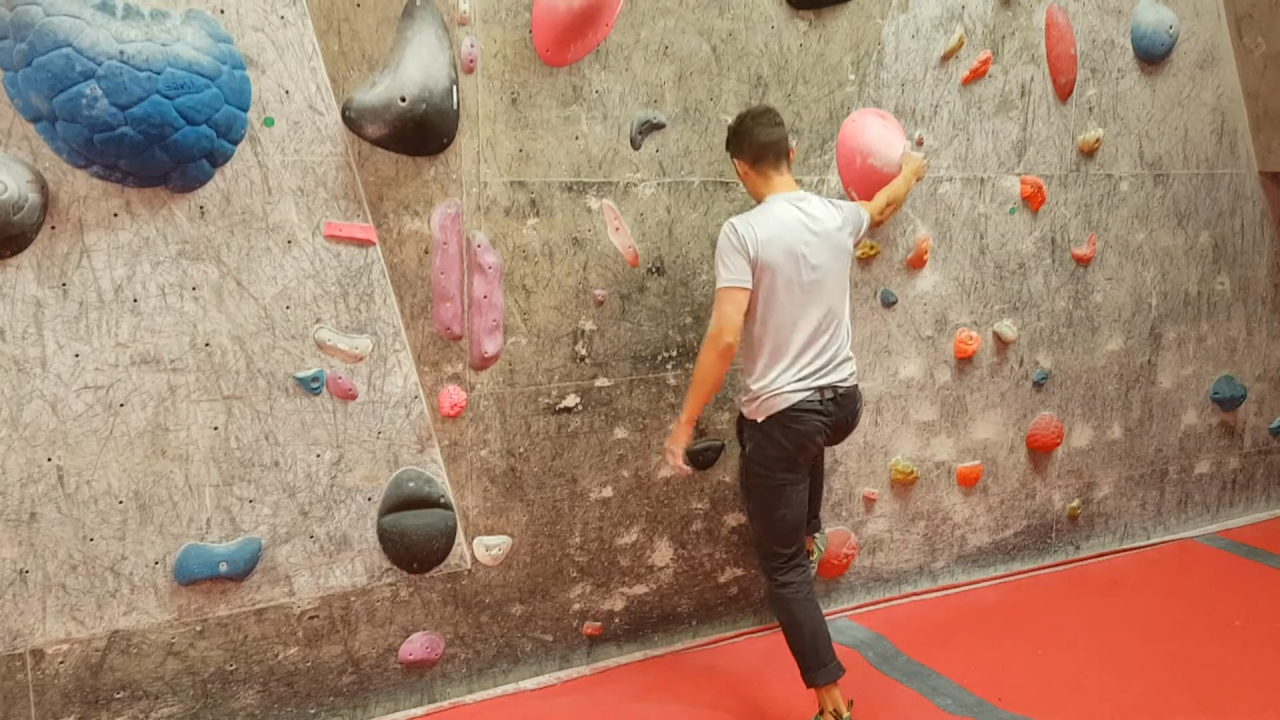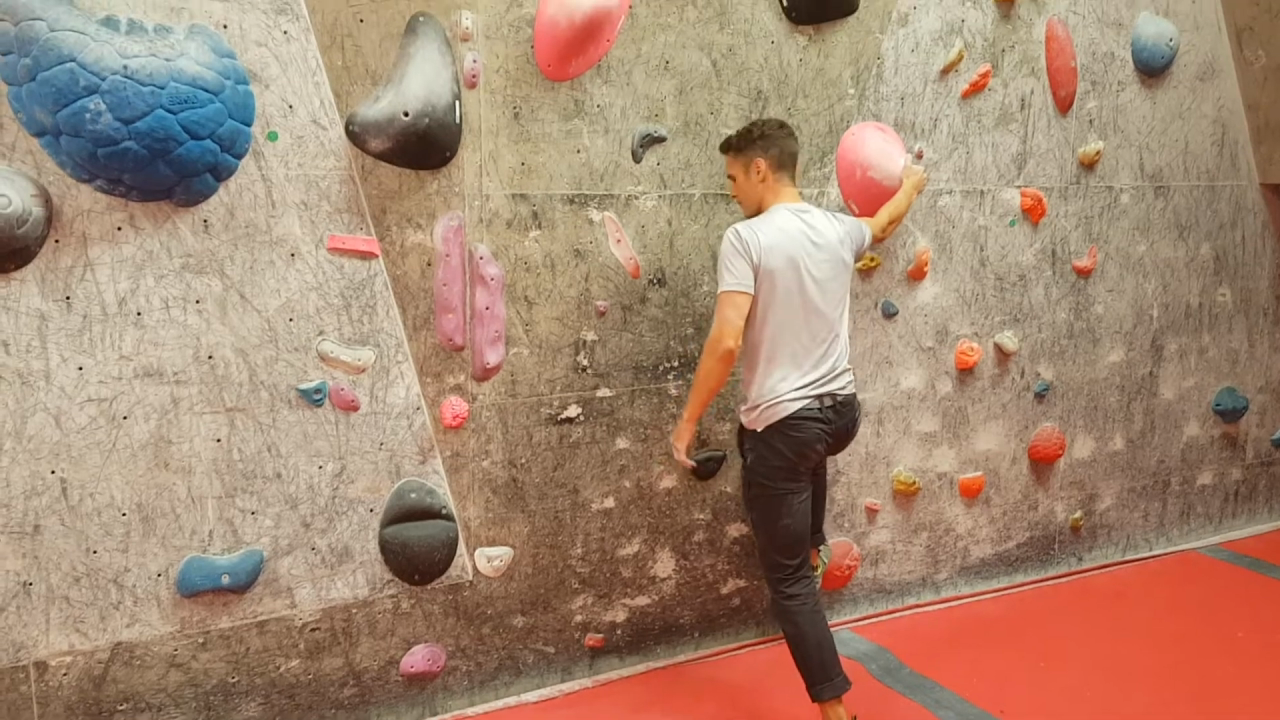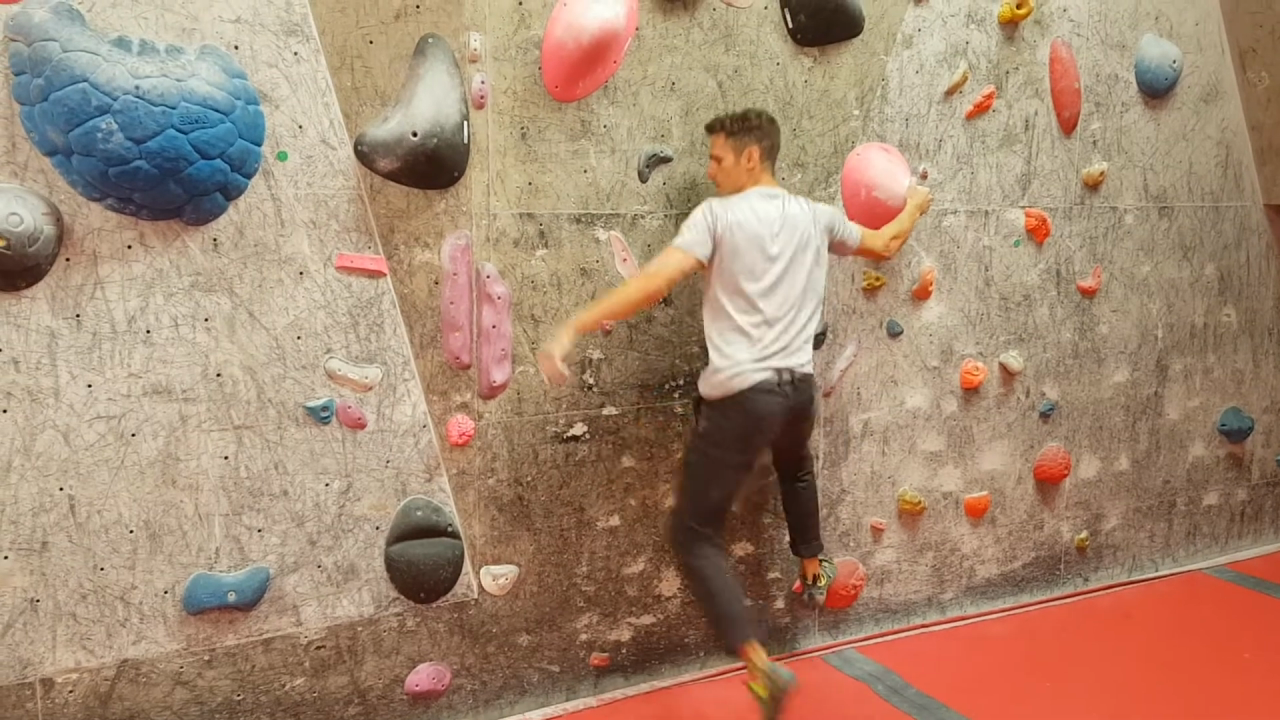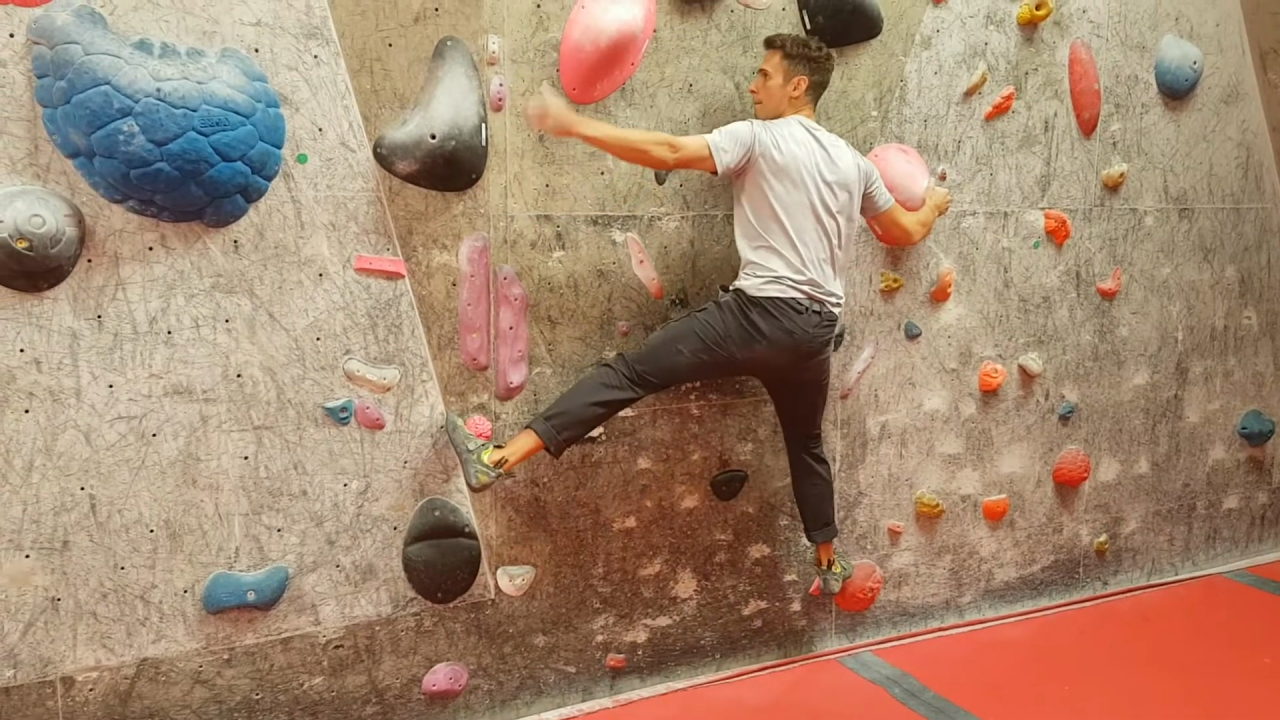
dt=0.7s
person 1, frame 1
left shoulder: (742, 232)
right shoulder: (838, 215)
left elbow: (723, 338)
right elbow: (881, 206)
left wrist: (684, 424)
right wrist: (909, 172)
left hip: (780, 416)
right hip: (842, 401)
left knee: (783, 568)
right ankle: (809, 532)
person 1, frame 2
left shoulder: (745, 238)
right shoulder: (840, 230)
left elbow: (726, 342)
right elbow: (883, 223)
left wrist: (688, 421)
right wrist: (909, 186)
left hip: (780, 425)
right hip: (842, 411)
left knee: (788, 580)
right ankle: (814, 546)
person 1, frame 3
left shoulder: (718, 215)
right shoulder: (814, 215)
left elbow: (655, 280)
right elbow: (882, 245)
left wrist: (572, 327)
right wrist: (914, 208)
left hip: (738, 400)
right hip: (797, 391)
left knee: (693, 538)
right knee: (793, 464)
left ankle: (762, 666)
right ankle: (813, 570)
person 1, frame 4
left shoulder: (757, 137)
right shoulder: (854, 162)
left elbow: (667, 153)
right elbow: (907, 232)
left wrist: (573, 124)
right wrist: (933, 206)
left hip: (758, 314)
right hip: (815, 329)
left knee: (627, 372)
right knee: (806, 444)
left ankle: (498, 458)
right ankle: (829, 563)
